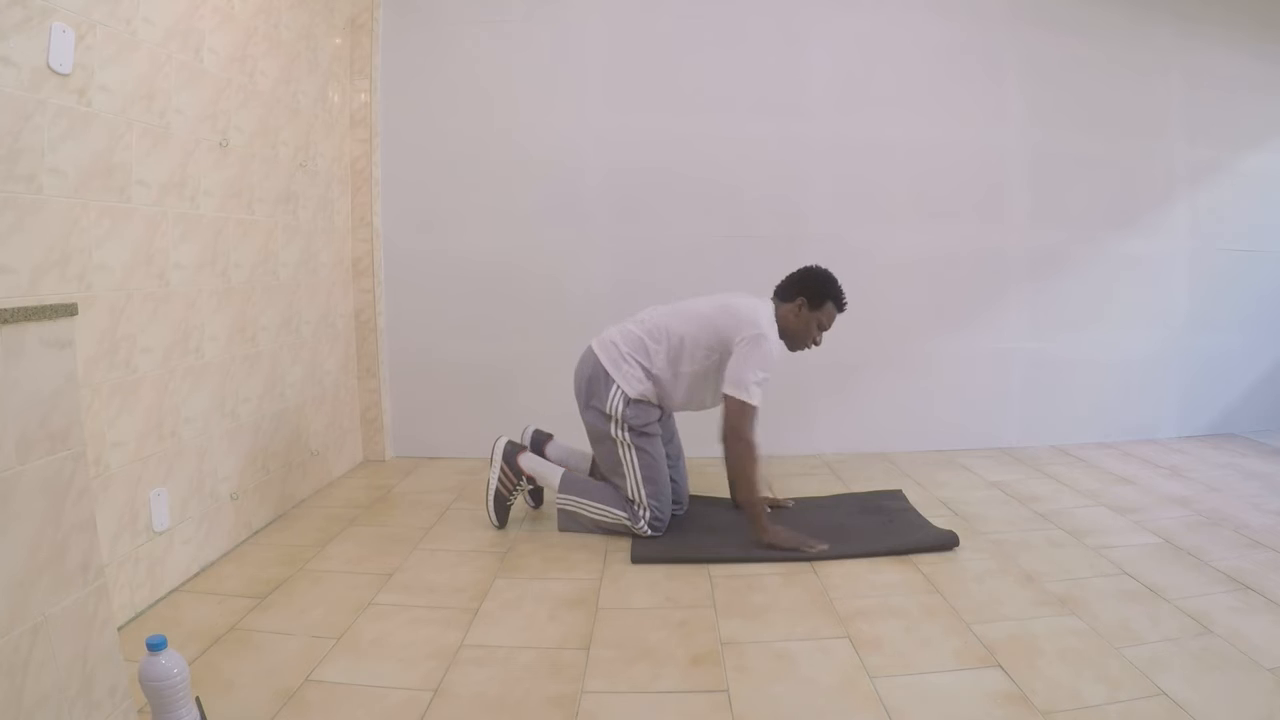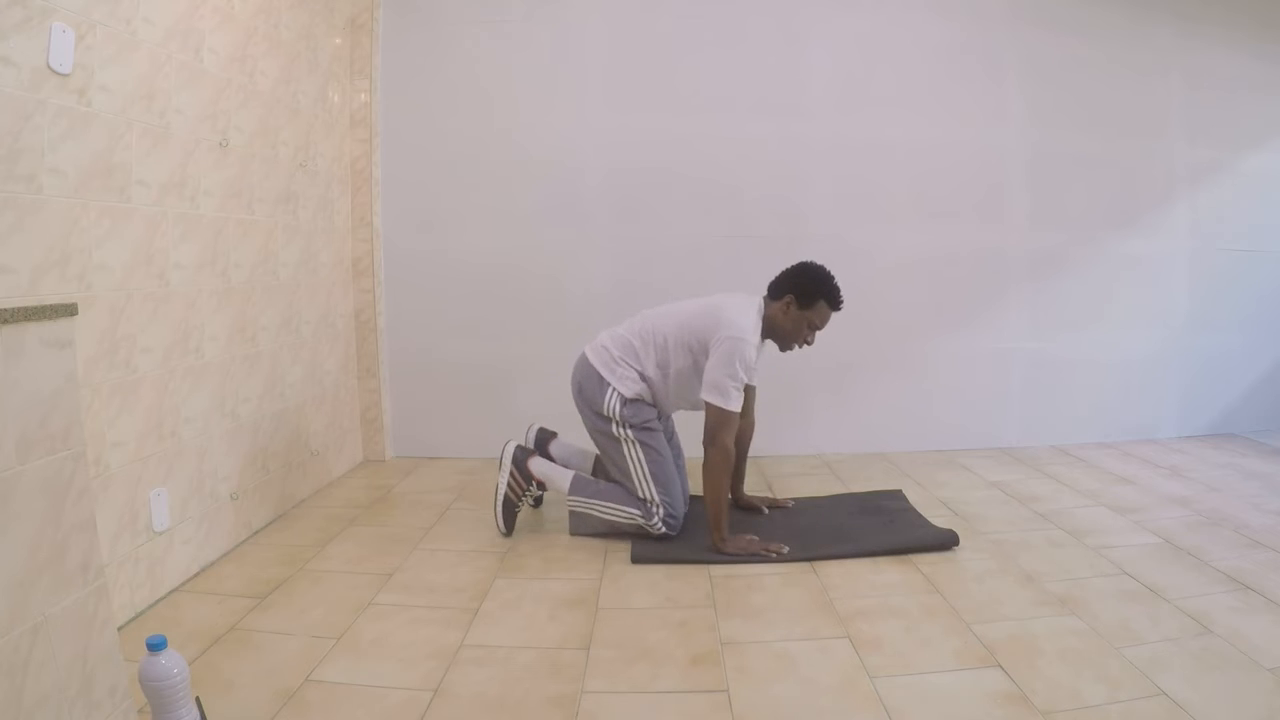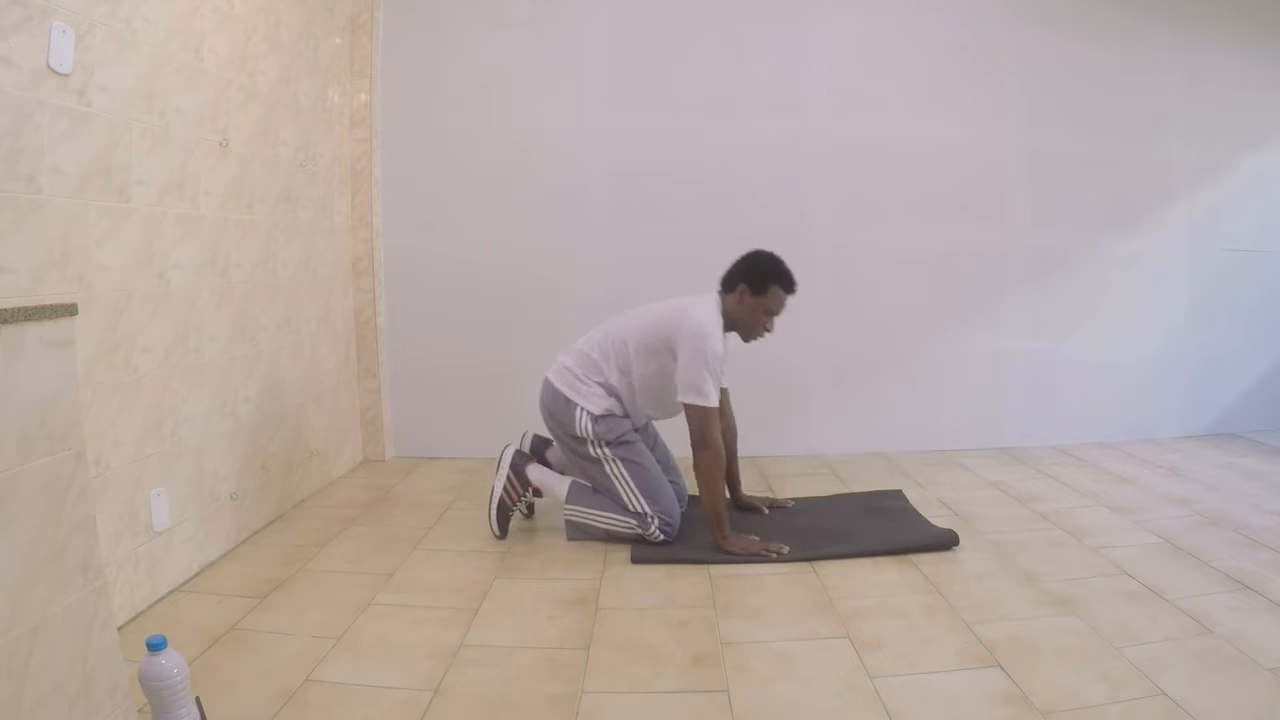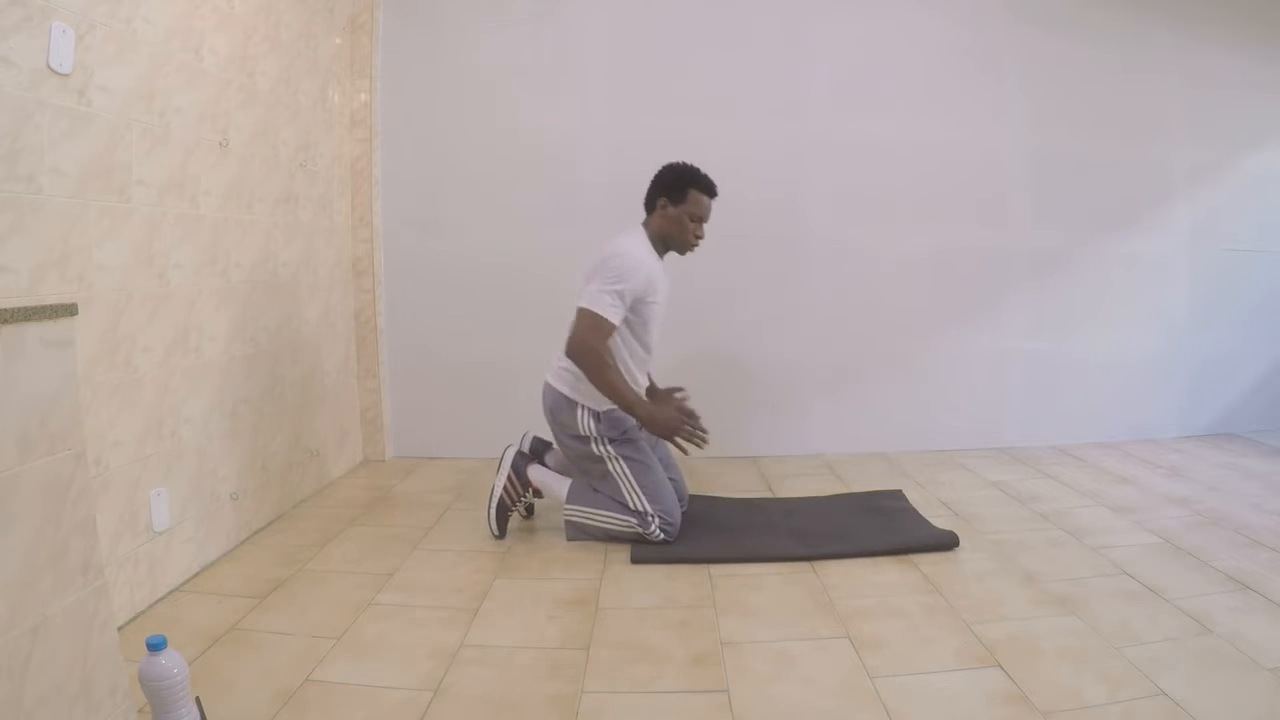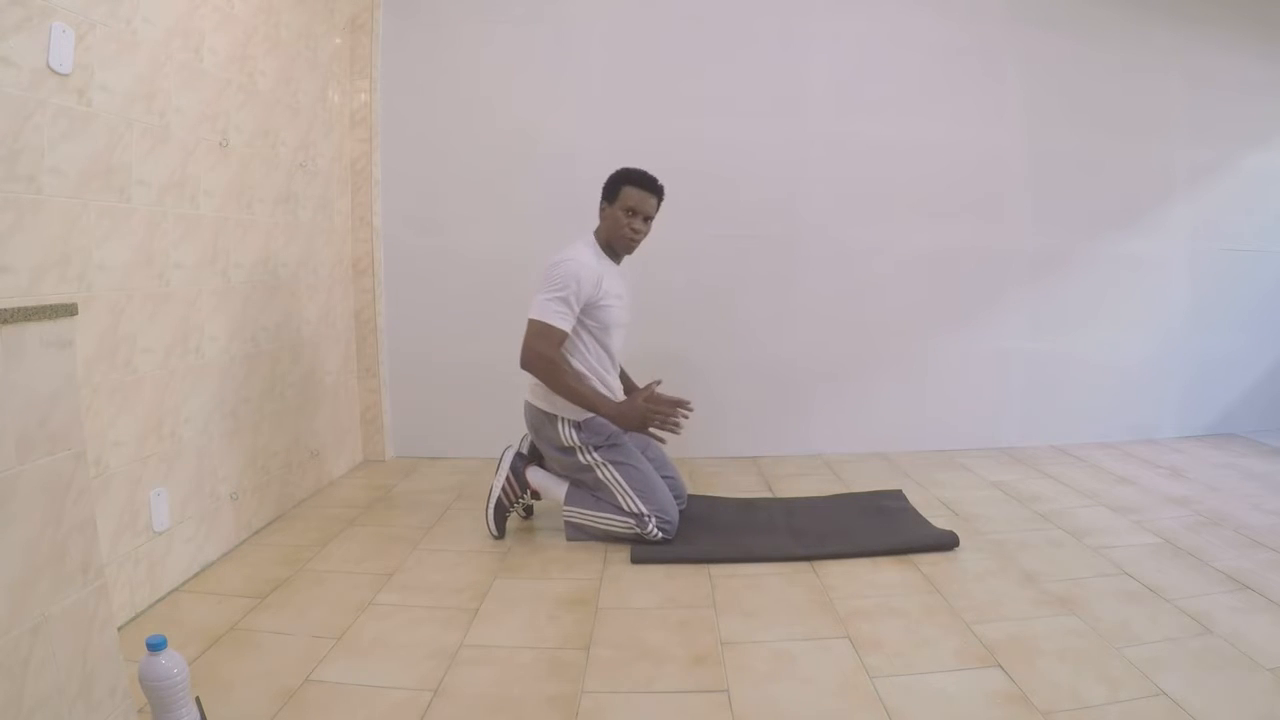
dt=0.7s
person 1, frame 1
left shoulder: (751, 320)
right shoulder: (761, 335)
left elbow: (734, 420)
right elbow: (737, 436)
left wrist: (740, 495)
right wrist: (761, 526)
left hip: (632, 381)
right hip: (615, 382)
left knee: (674, 501)
right knee: (648, 517)
left ankle: (547, 451)
right ankle: (521, 465)
person 1, frame 2
left shoulder: (750, 322)
right shoulder: (739, 336)
left elbow: (743, 420)
right elbow: (717, 441)
left wrist: (738, 493)
right wrist: (722, 536)
left hip: (630, 383)
right hip: (609, 383)
left knee: (673, 497)
right knee: (662, 514)
left ankle: (551, 450)
right ankle: (532, 469)
person 1, frame 3
left shoulder: (708, 320)
right shoulder: (702, 332)
left elbow: (723, 420)
right elbow: (706, 440)
left wrist: (737, 493)
right wrist: (724, 535)
left hip: (602, 401)
right hip: (579, 403)
left knee: (674, 496)
right knee: (660, 522)
left ankle: (547, 457)
right ankle: (528, 475)
person 1, frame 4
left shoulder: (647, 259)
right shoulder: (630, 260)
right elbow: (582, 346)
left wrist: (655, 397)
right wrist: (647, 414)
left hip: (611, 405)
right hip: (586, 408)
left knee: (675, 496)
right knee: (662, 522)
left ankle: (544, 457)
right ankle: (532, 477)
person 1, frame 5
left shoulder: (610, 269)
right shoulder: (576, 267)
right elbow: (536, 355)
left wrist: (638, 396)
right wrist: (616, 412)
left hip: (598, 414)
right hip: (571, 421)
left knee: (674, 495)
right knee: (660, 520)
left ankle: (543, 463)
right ankle: (530, 478)
